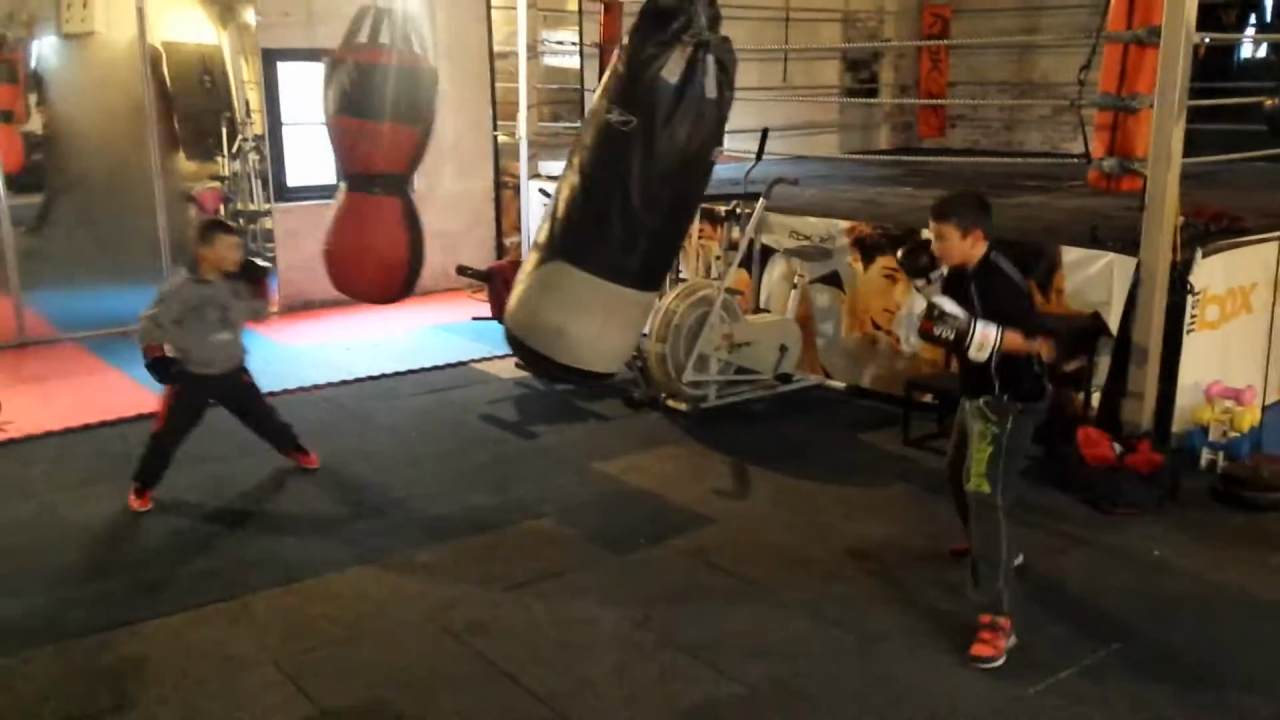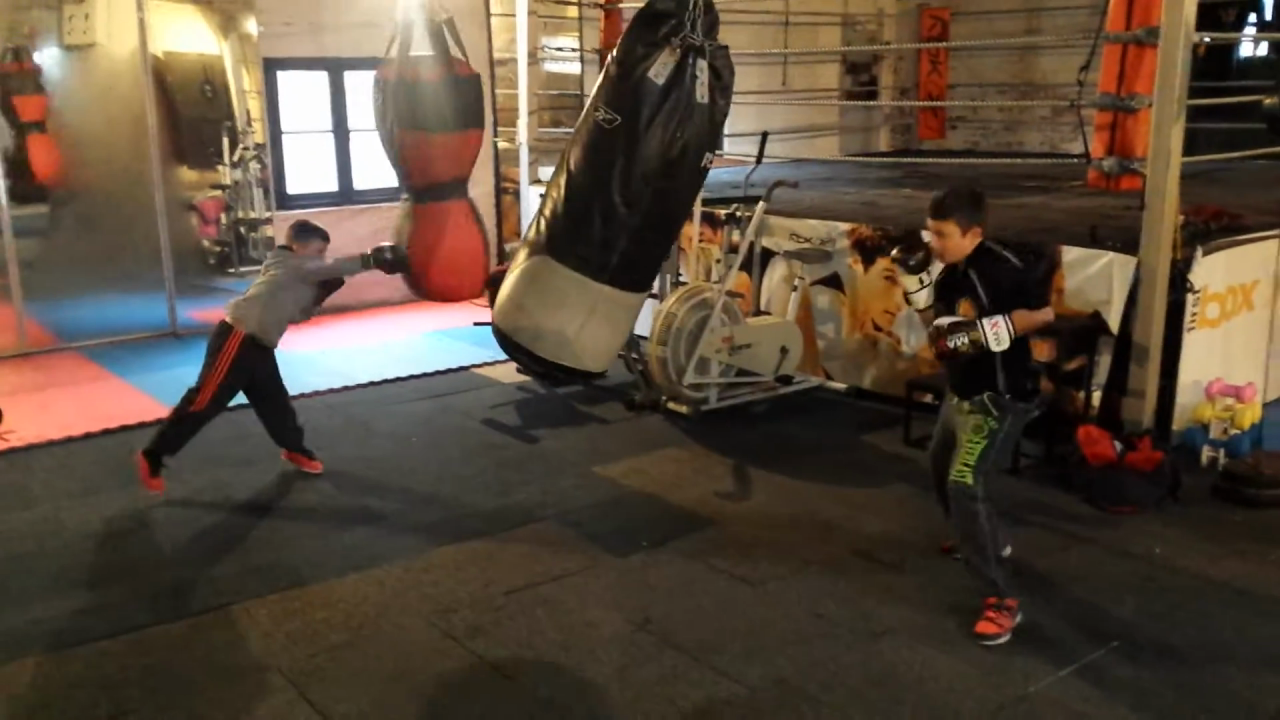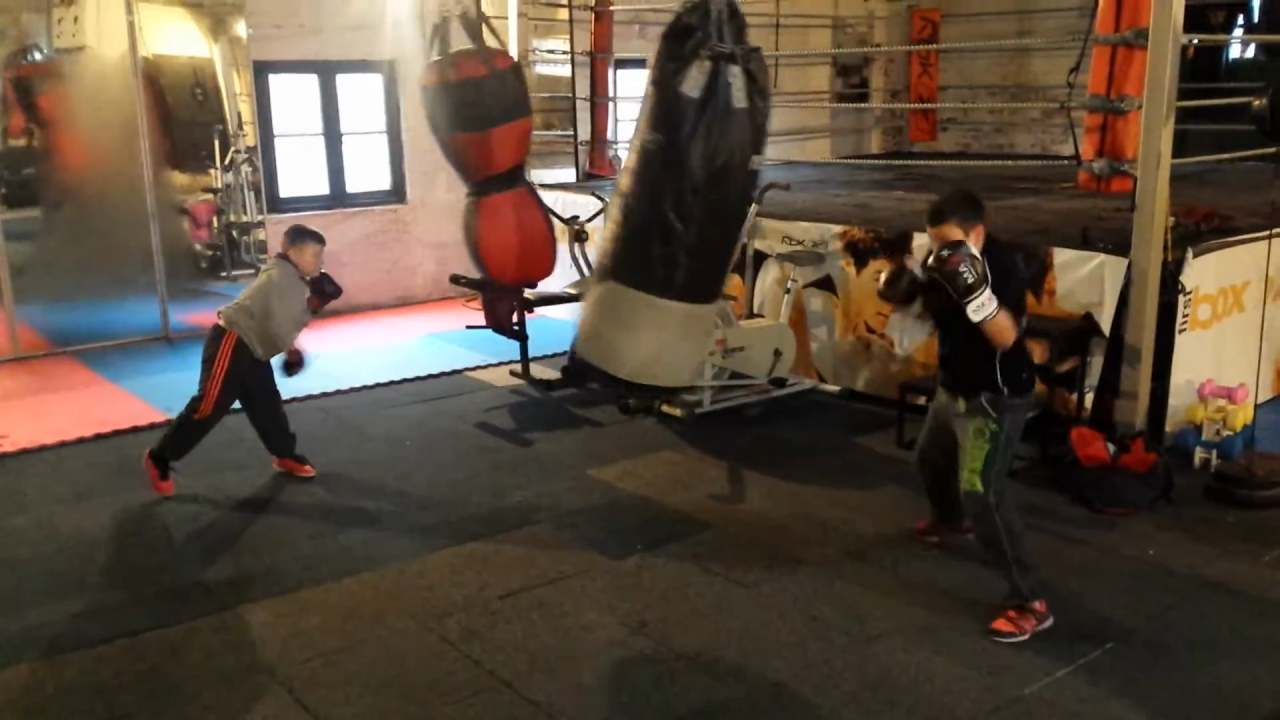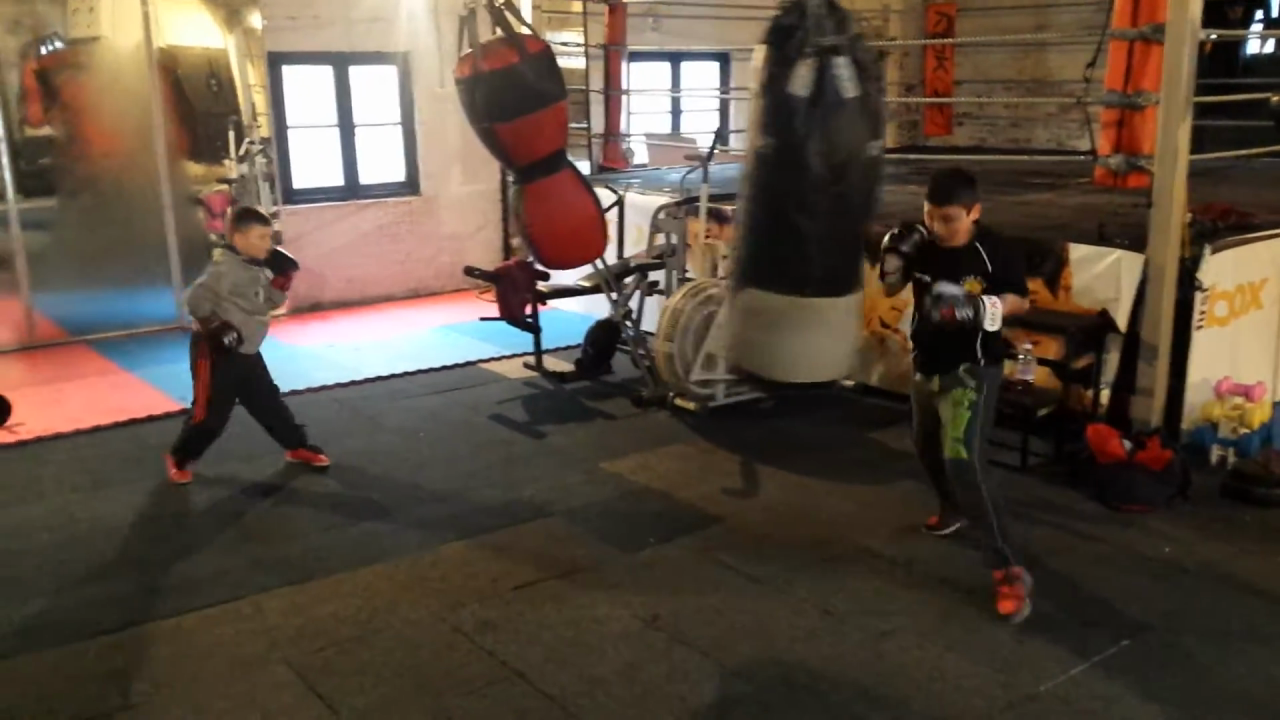
dt=0.3s
person 1, frame 1
left shoulder: (1001, 280)
right shoulder: (963, 270)
left elbow: (1036, 344)
right elbow: (951, 313)
left wrist: (968, 332)
left hip: (1009, 403)
right hip: (978, 396)
left knee: (985, 497)
right knee: (960, 475)
left ankle: (997, 620)
right ankle: (995, 552)
person 1, frame 2
left shoulder: (999, 267)
right shoulder: (951, 267)
left elbow: (1042, 313)
right elbow: (929, 311)
left wrist: (980, 333)
right wrist: (915, 271)
left hip: (1000, 398)
right hip: (963, 393)
left knee: (964, 487)
right knee: (942, 470)
left ankle: (1002, 599)
right ankle: (986, 539)
person 1, frame 3
left shoulder: (1006, 267)
right shoulder: (945, 267)
left elbow: (1007, 335)
left wrist: (975, 288)
left hip: (997, 398)
right hip: (954, 388)
left knee: (979, 494)
right knee: (931, 461)
left ankle: (1030, 600)
right ankle: (951, 521)
person 1, frame 4
left shoulder: (993, 249)
right shoulder: (921, 241)
left elbow: (1020, 301)
right elbow: (891, 289)
left wrist: (975, 307)
right wrist: (893, 257)
left hip: (969, 370)
right hip: (925, 364)
left knee: (962, 461)
right knee: (928, 448)
left ankle: (1009, 571)
right ankle: (957, 509)
person 2, frame 1
left shoulder: (235, 282)
right shoulder: (183, 287)
left elbow: (256, 313)
right elbow: (150, 324)
left wrist: (257, 288)
right wrist: (154, 353)
left hip: (230, 368)
right hip: (191, 373)
left knee: (259, 413)
right knee: (169, 430)
left ankle: (292, 448)
right ankle: (142, 485)
person 2, frame 2
left shoulder: (297, 273)
right shoulder: (291, 266)
left elbow: (297, 313)
right elbow: (327, 269)
left wrist: (319, 294)
right wrist: (371, 259)
left hip: (259, 342)
right hip: (239, 339)
left knee: (276, 403)
right knee: (204, 403)
left ankle: (294, 448)
right ankle: (153, 456)
person 2, frame 3
left shoulder: (294, 280)
right shoulder: (282, 277)
left elbow: (296, 320)
right elbow: (281, 322)
left wrist: (315, 301)
right wrist: (292, 351)
left hip: (256, 352)
right hip: (232, 343)
left knee: (269, 406)
right knee: (209, 408)
left ankle: (285, 456)
right ankle: (159, 460)
person 2, frame 4
left shoulder: (257, 267)
right shoulder: (225, 267)
left elbow: (273, 303)
right elbow: (195, 299)
left wrist: (282, 279)
right wrist: (215, 327)
left hip: (247, 349)
right hip: (216, 349)
left knee: (268, 400)
right knee: (211, 412)
left ankle: (297, 446)
right ankle: (180, 458)
